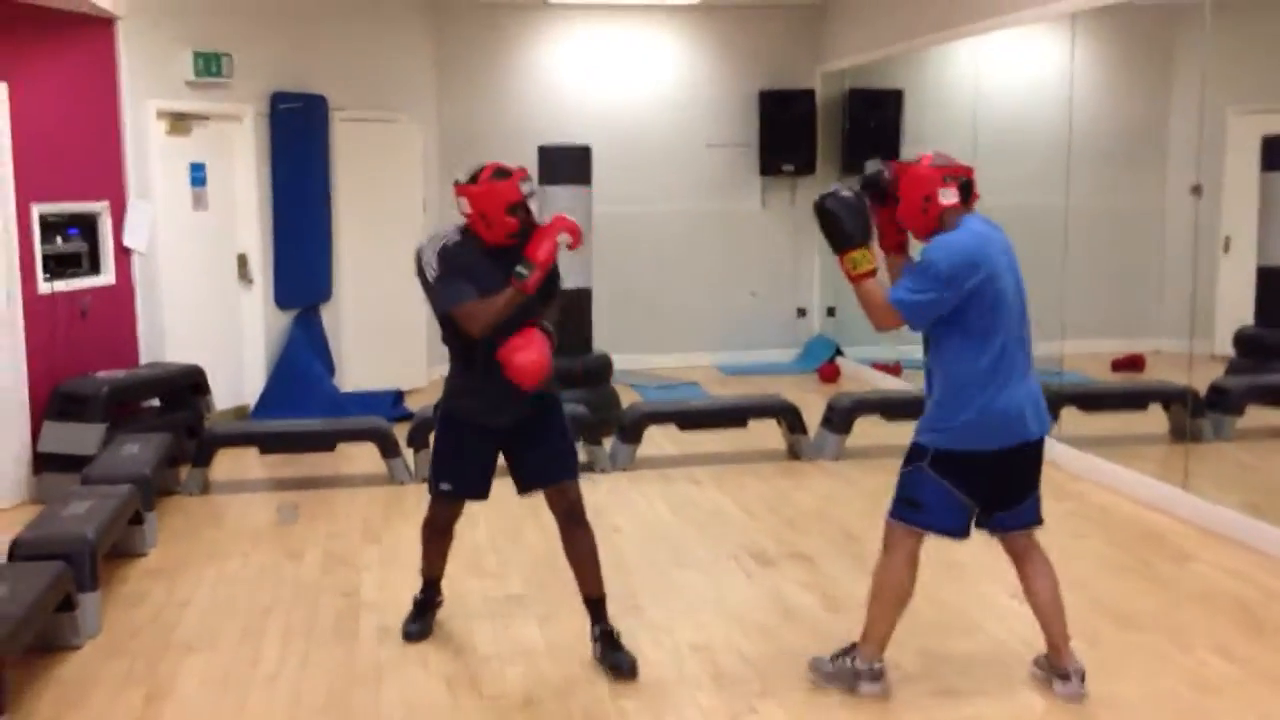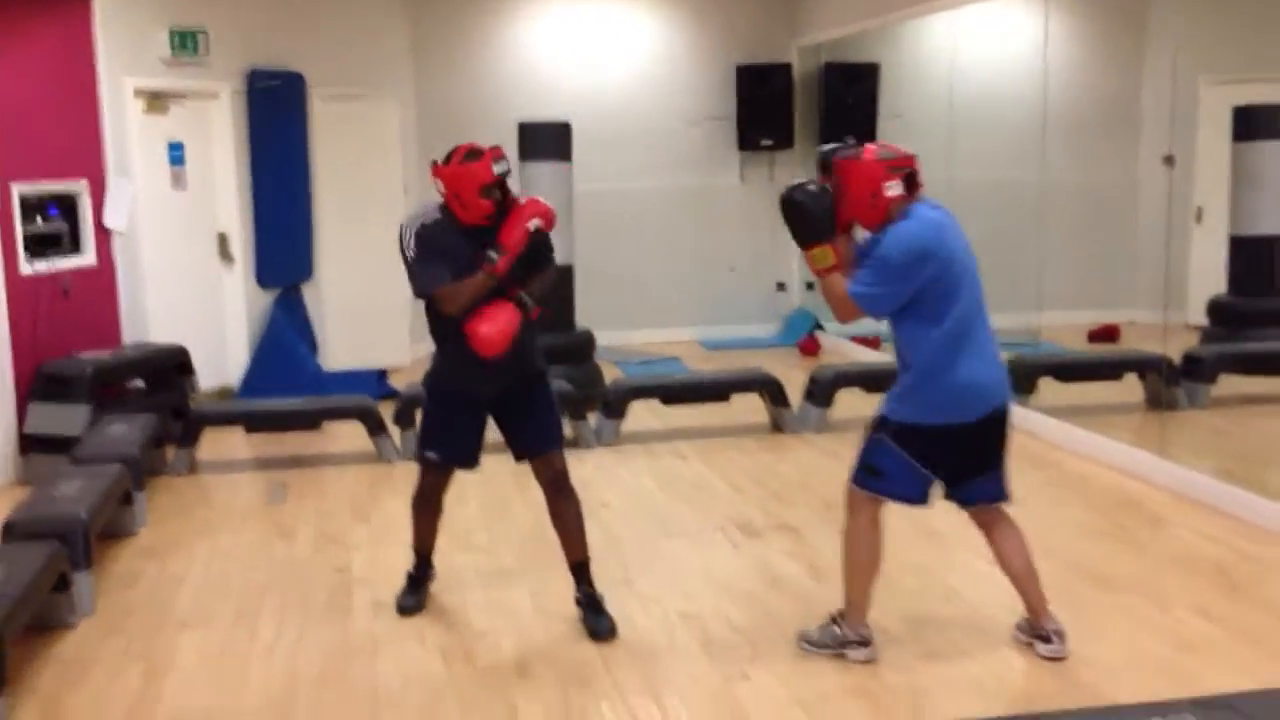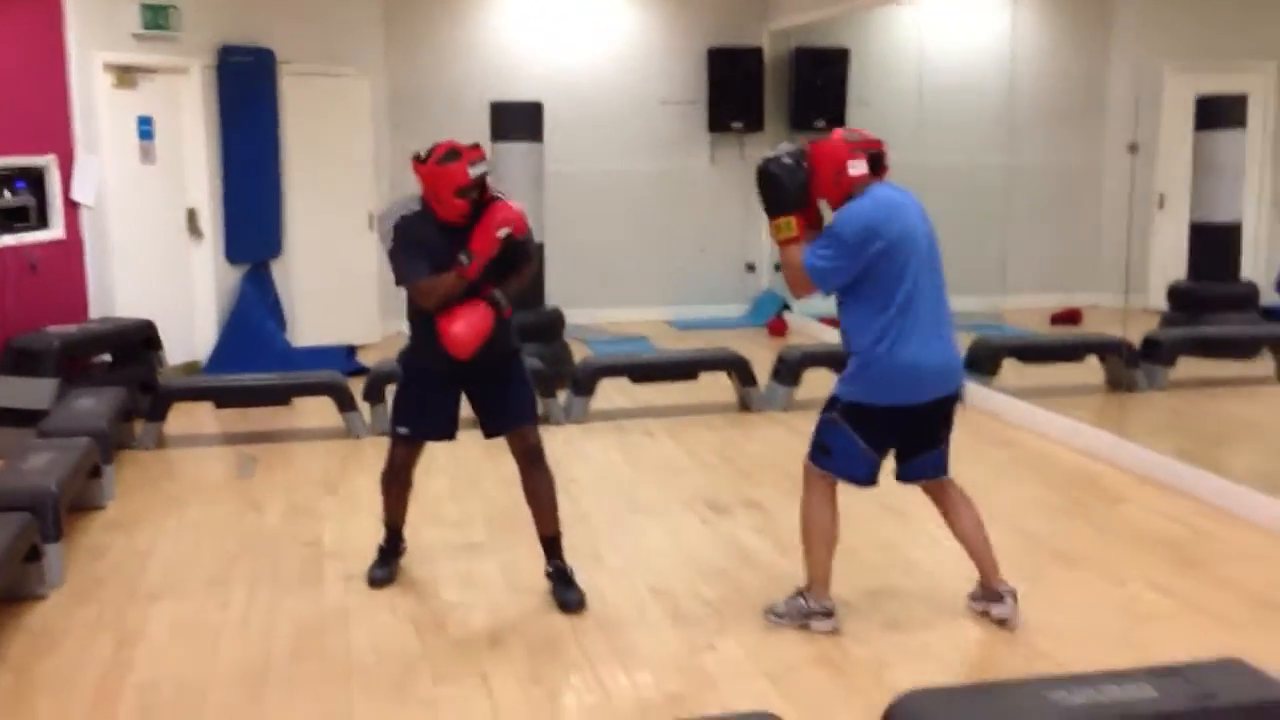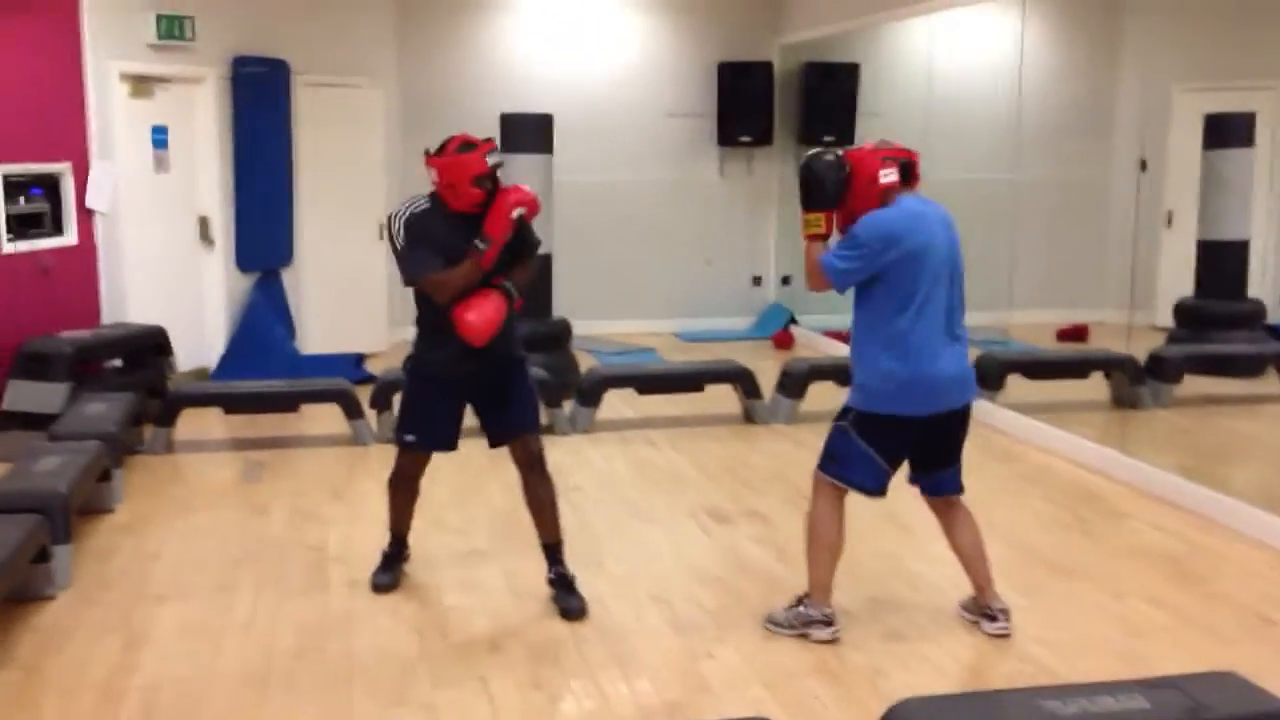
dt=0.2s
person 1, frame 1
left shoulder: (955, 249)
right shoulder: (983, 235)
left elbow: (887, 315)
right elbow: (914, 289)
left wrist: (851, 249)
right wrist: (884, 228)
left hip: (962, 427)
right hip: (1019, 420)
left knee: (902, 536)
right knee: (1020, 540)
left ankle: (866, 661)
right ankle: (1064, 664)
person 1, frame 2
left shoulder: (909, 240)
right shoulder: (926, 221)
left elbow: (847, 307)
right elbow: (861, 271)
left wrist: (815, 243)
right wrist: (833, 228)
left hip: (931, 399)
right hip: (982, 393)
left knee: (863, 501)
right knee: (987, 510)
left ankle: (853, 629)
right ankle: (1044, 625)
person 1, frame 3
left shoulder: (862, 217)
right shoulder: (900, 203)
left elbow: (801, 282)
right elbow: (829, 257)
left wrist: (783, 216)
right wrist: (803, 213)
left hip: (882, 379)
right hip: (937, 374)
left knee: (819, 477)
right knee: (937, 482)
left ankle: (817, 601)
right ankle: (996, 589)
person 1, frame 4
left shoulder: (885, 225)
right shoulder: (937, 219)
left elbow: (818, 278)
left wrist: (816, 214)
right wrist: (843, 219)
left hip: (892, 391)
right hip: (949, 388)
left knee: (828, 487)
right knee: (944, 498)
left ankle: (817, 609)
right ankle: (990, 604)
person 2, frame 1
left shoulder: (531, 240)
right shoulder: (441, 254)
right elbow: (477, 324)
left wrist: (539, 331)
right wrist: (531, 268)
left hip: (533, 402)
right hip: (470, 408)
left knee: (570, 507)
right knee: (443, 511)
left ankle: (602, 629)
right ankle: (428, 596)
person 2, frame 2
left shoulder: (515, 218)
right shoulder: (423, 233)
left elbow: (545, 270)
right elbow: (452, 304)
left wrist: (518, 302)
right wrist: (503, 253)
left hip: (519, 370)
right hip: (456, 379)
left knee: (555, 474)
right knee: (431, 481)
left ankle: (586, 592)
right ankle: (421, 571)
person 2, frame 3
left shoulder: (496, 211)
right shoulder: (405, 225)
left elbow: (525, 266)
right elbow: (426, 298)
left wrist: (492, 301)
right wrist: (474, 256)
left hip: (494, 351)
right hip: (431, 358)
left knee: (529, 449)
right knee: (400, 458)
left ankle: (556, 566)
right ankle: (392, 544)
person 2, frame 4
left shoulder: (504, 205)
right shoulder: (412, 221)
left elbow: (528, 260)
right elbow: (441, 290)
left wrist: (502, 291)
right wrist: (490, 240)
left hip: (498, 356)
right hip: (437, 363)
left knee: (531, 457)
right knee: (409, 464)
left ankle: (558, 572)
right ankle: (396, 550)
